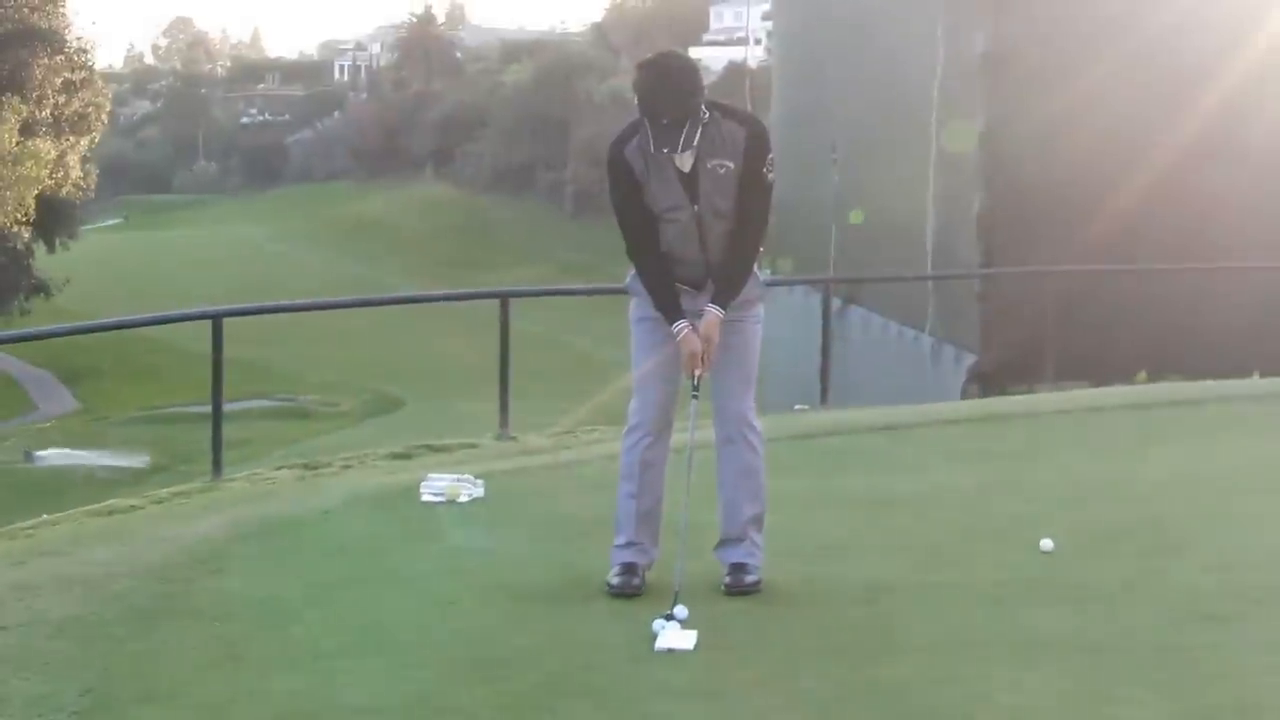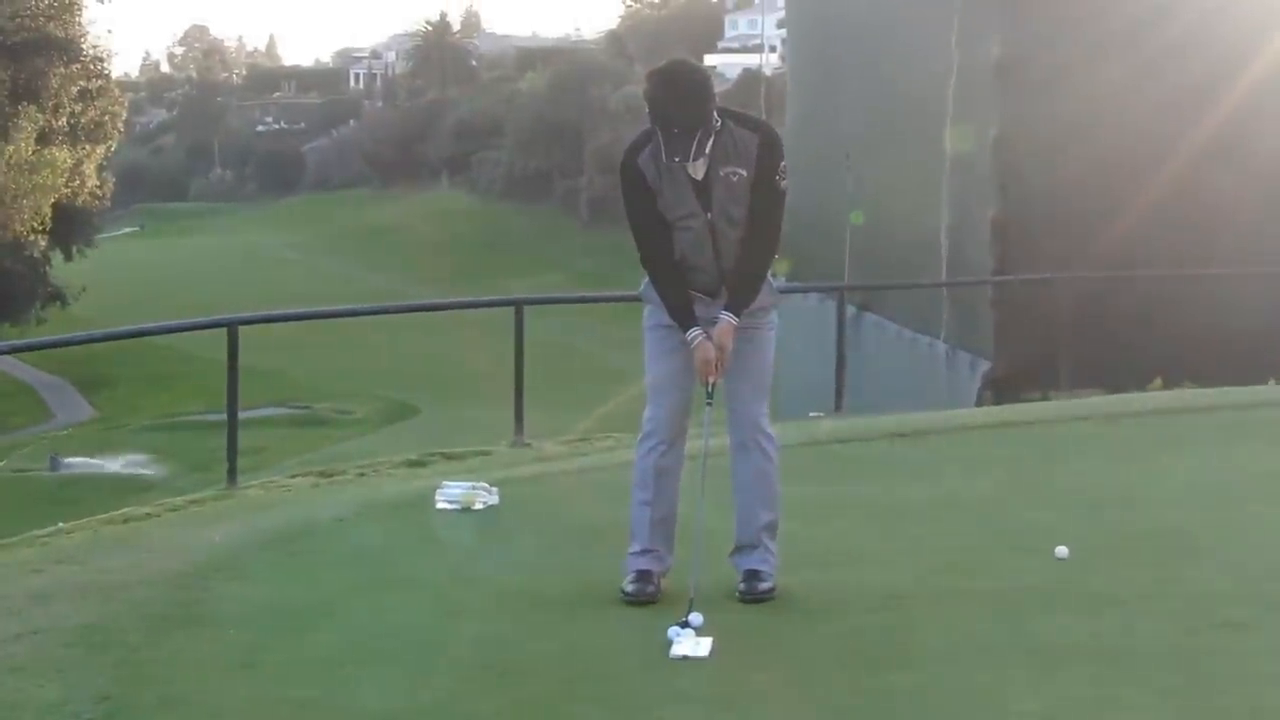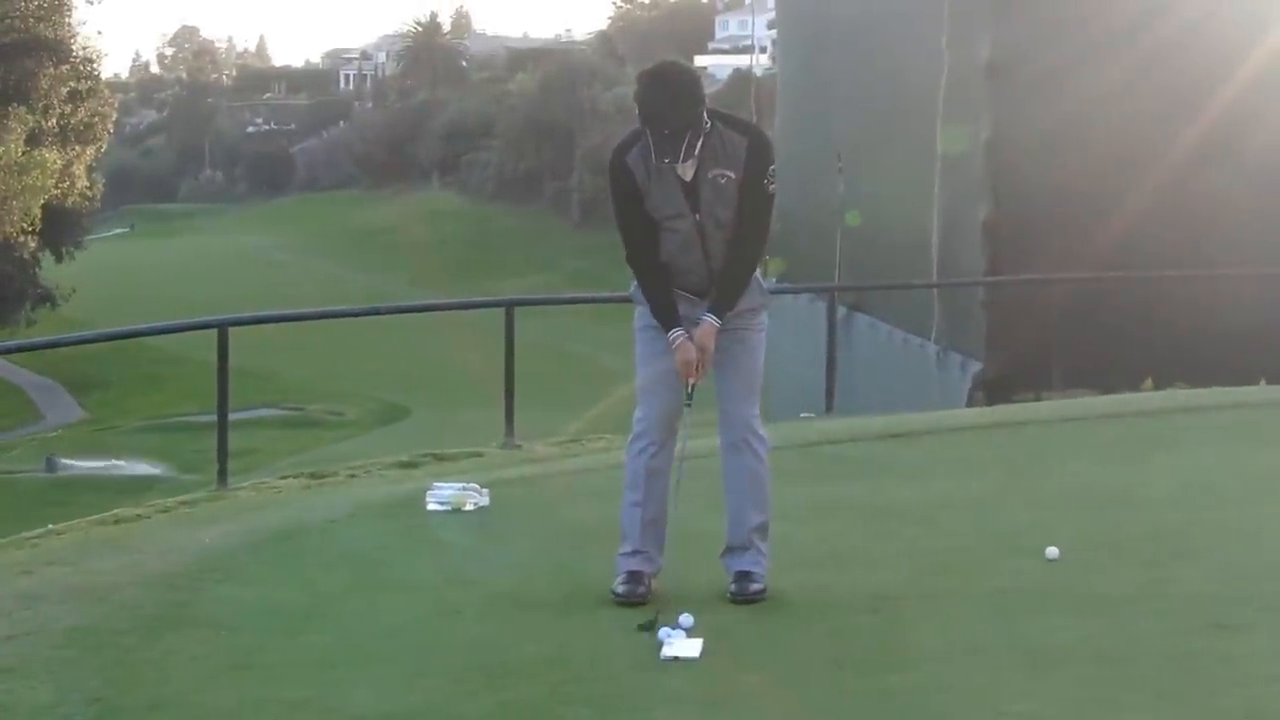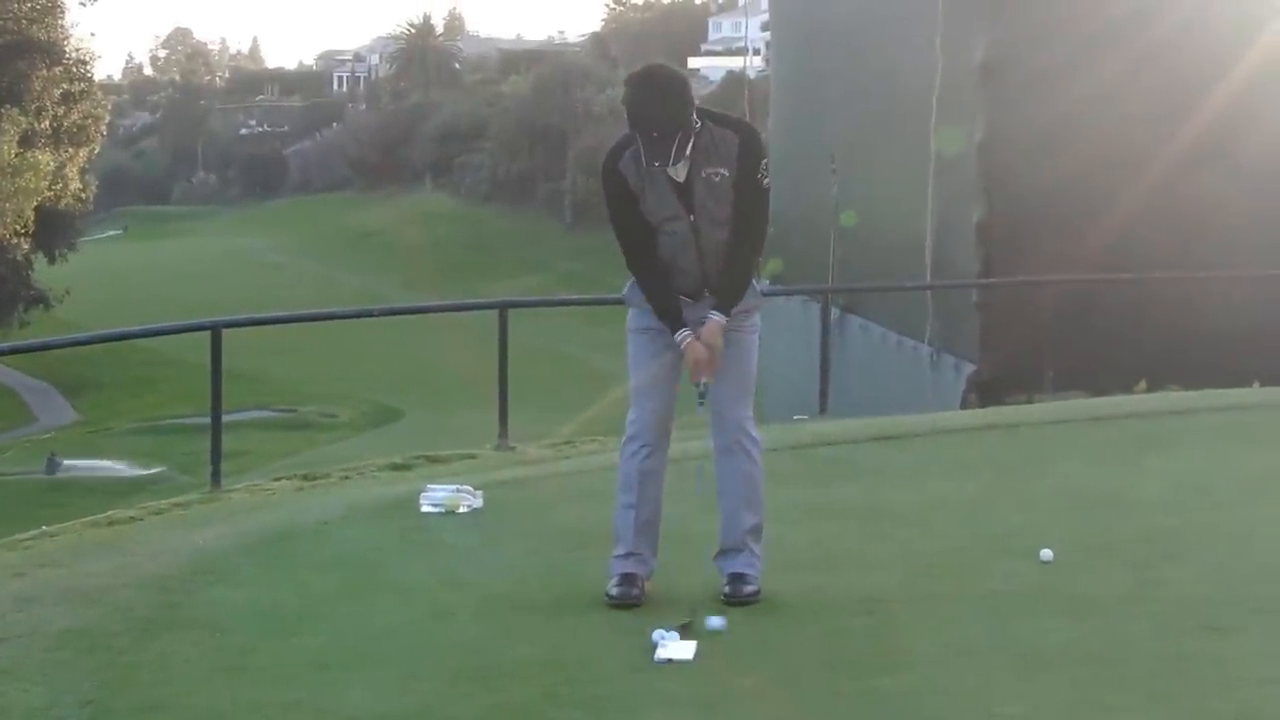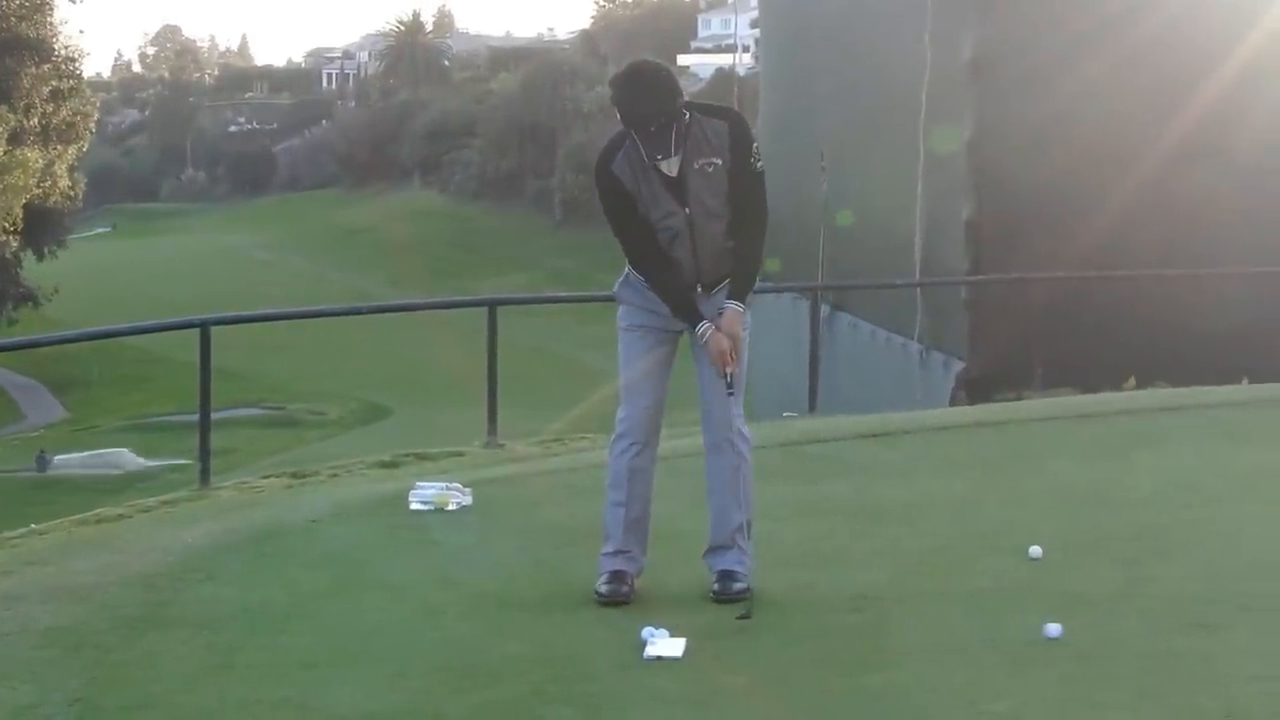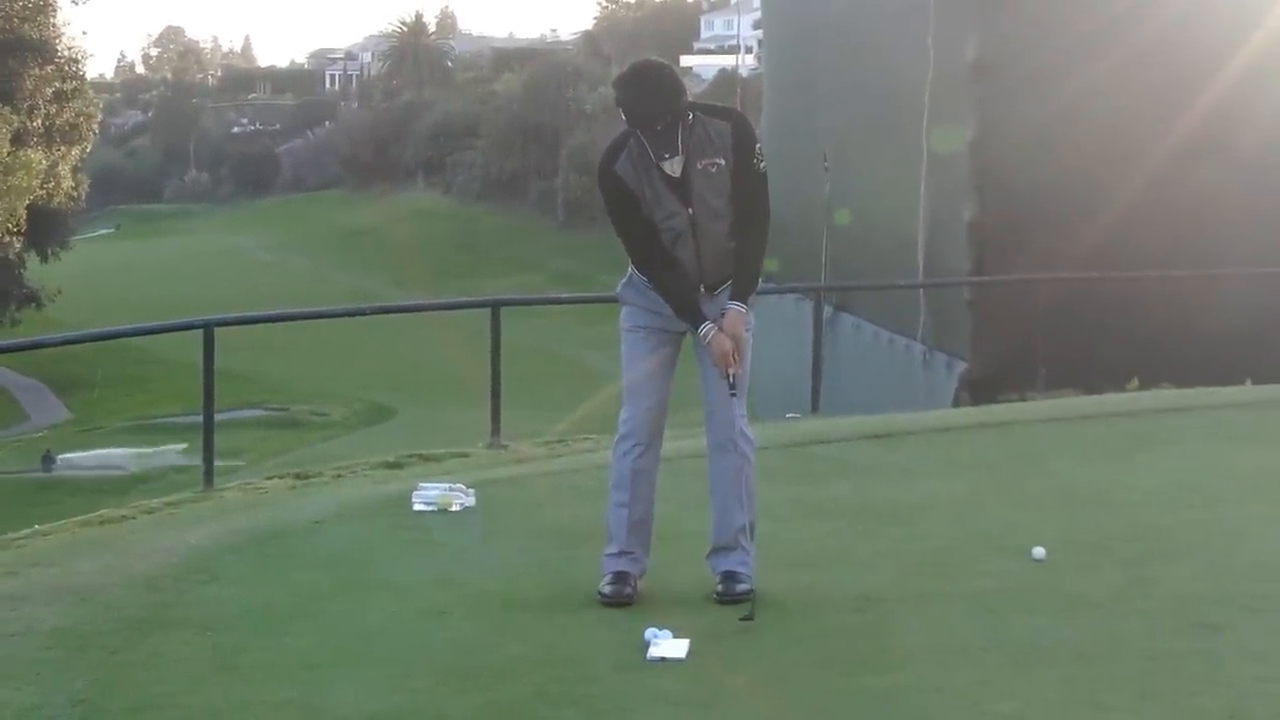
dt=0.7s
person 1, frame 1
left shoulder: (746, 135)
right shoulder: (626, 151)
left elbow: (751, 231)
right elbow: (641, 247)
left wrist: (715, 310)
right wrist: (679, 325)
left hip: (733, 290)
right hip: (659, 292)
left knee: (738, 419)
right knee: (646, 419)
left ankle: (743, 552)
right ankle: (630, 554)
person 1, frame 2
left shoulder: (759, 142)
right shoulder: (640, 159)
left elbow: (765, 238)
right elbow: (655, 255)
left wrist: (729, 318)
right wrist: (693, 332)
left hip: (747, 298)
right hip: (673, 300)
left knee: (752, 426)
right knee: (661, 426)
left ankle: (757, 560)
right ankle: (645, 561)
person 1, frame 3
left shoulder: (749, 145)
right shoulder: (629, 159)
left elbow: (751, 242)
right elbow: (641, 255)
left wrist: (713, 321)
right wrist: (675, 333)
left hip: (736, 299)
right hip: (663, 300)
left knee: (744, 427)
right knee: (651, 427)
left ankle: (748, 561)
right ankle: (637, 561)
person 1, frame 4
left shoulder: (740, 142)
right shoulder: (620, 165)
left elbow: (751, 236)
right elbow: (640, 259)
left wrist: (719, 317)
right wrist: (682, 334)
left hip: (730, 302)
right hip: (658, 304)
left knee: (736, 428)
right knee: (645, 429)
left ankle: (741, 563)
right ankle: (630, 564)
person 1, frame 5
left shoulder: (728, 129)
right shoulder: (613, 164)
left elbow: (753, 218)
right elbow: (646, 256)
left wrist: (735, 305)
right wrist: (700, 327)
left hip: (723, 292)
right hip: (650, 298)
left knee: (727, 425)
right knee: (635, 425)
left ankle: (731, 560)
right ankle: (619, 561)
person 1, frame 6
left shoulder: (731, 130)
right shoulder: (617, 165)
left elbow: (755, 219)
right elbow: (649, 256)
left wrist: (737, 305)
right wrist: (702, 329)
left hip: (726, 293)
right hip: (654, 298)
left knee: (730, 427)
right knee: (638, 426)
left ankle: (734, 561)
right ankle: (623, 562)
